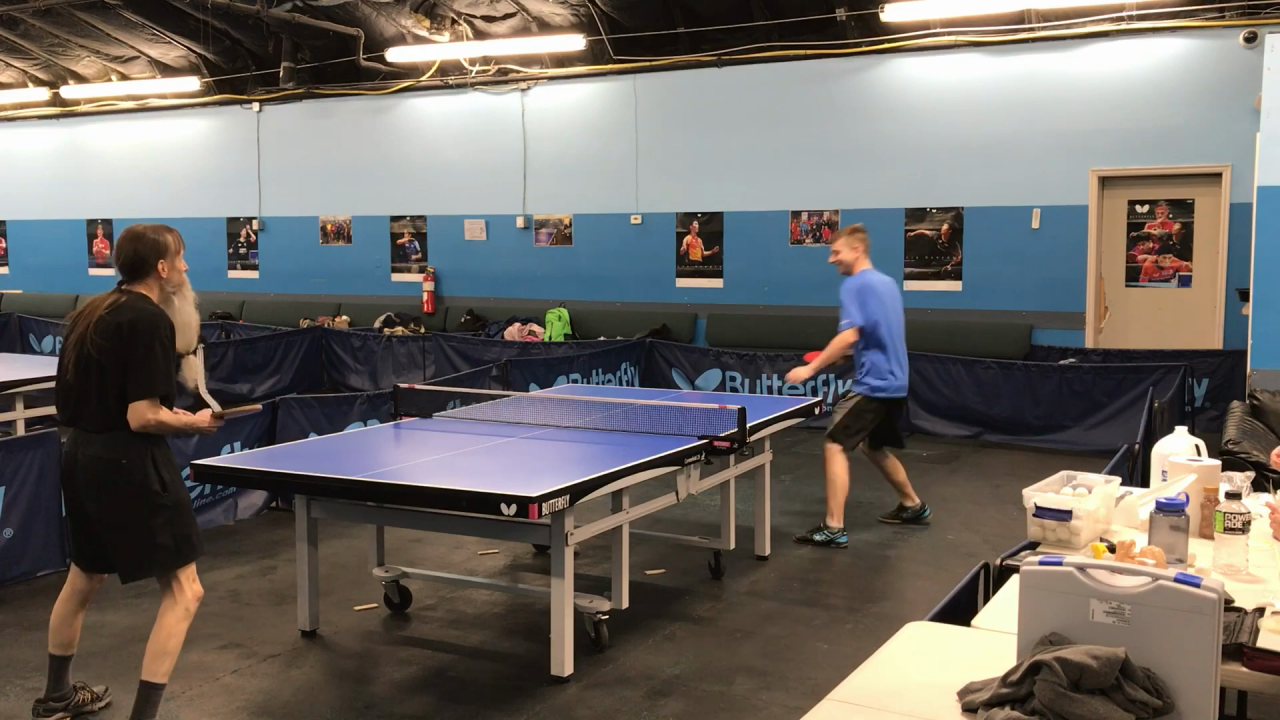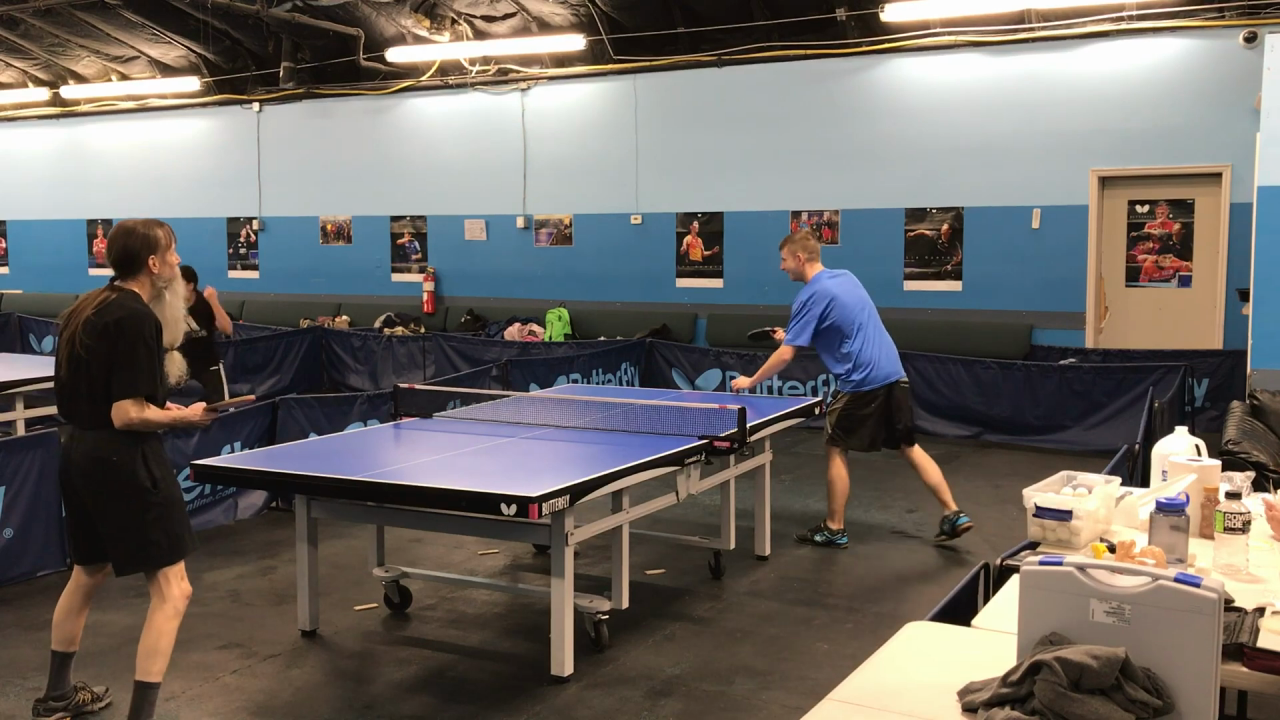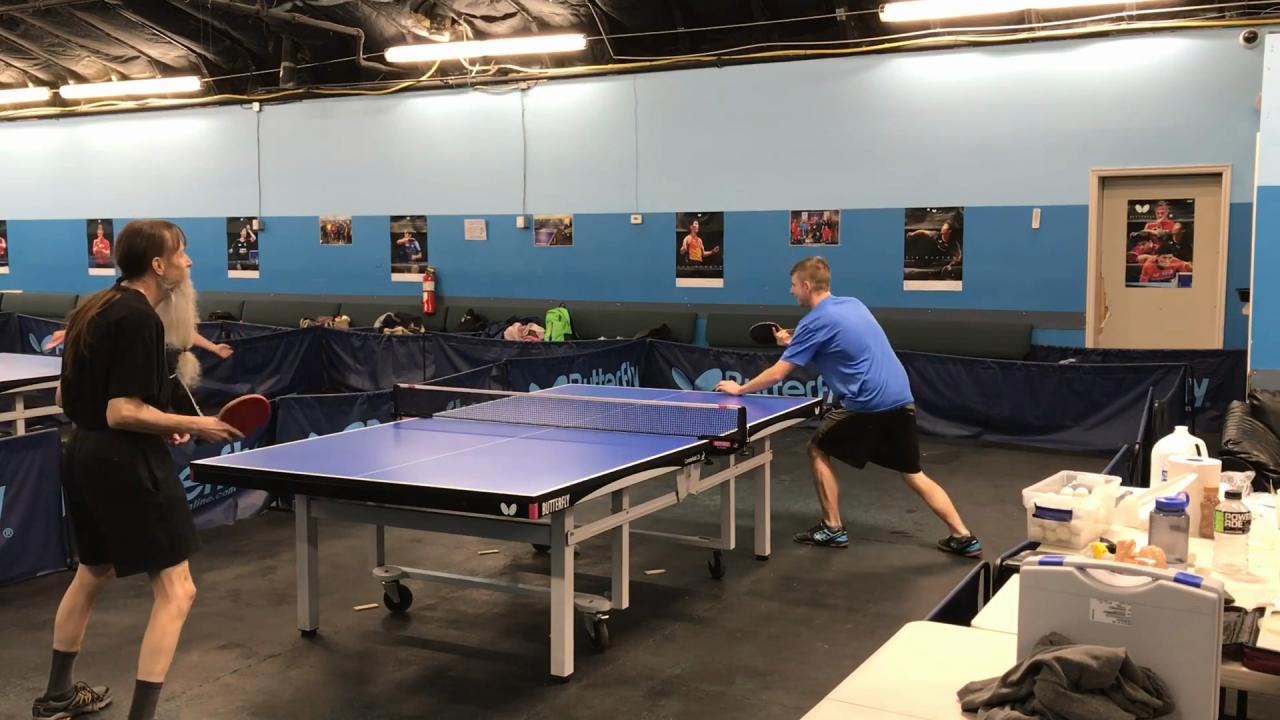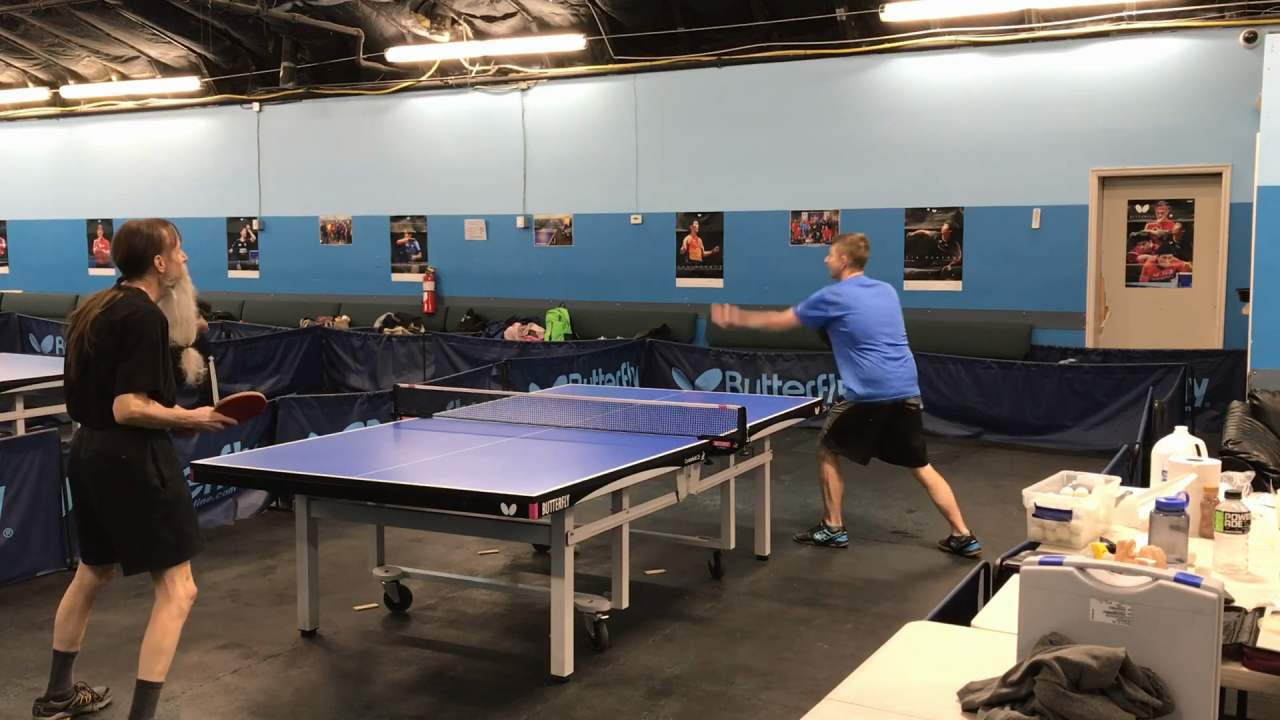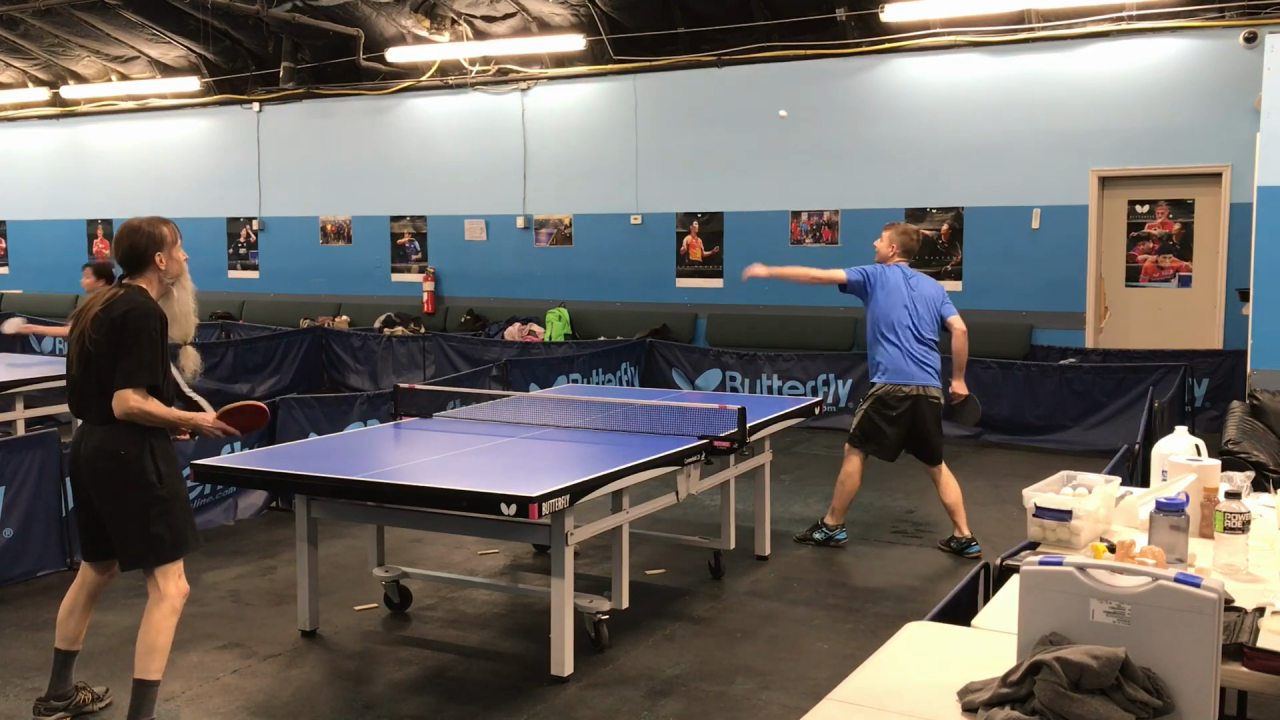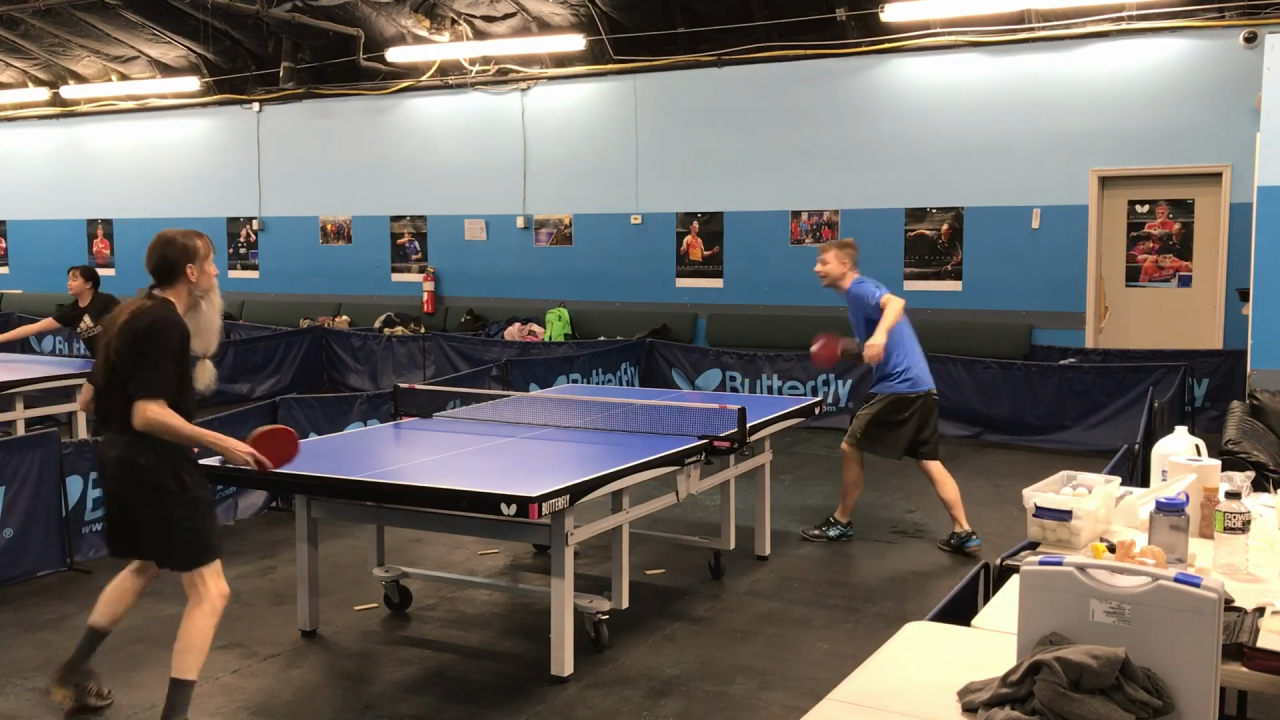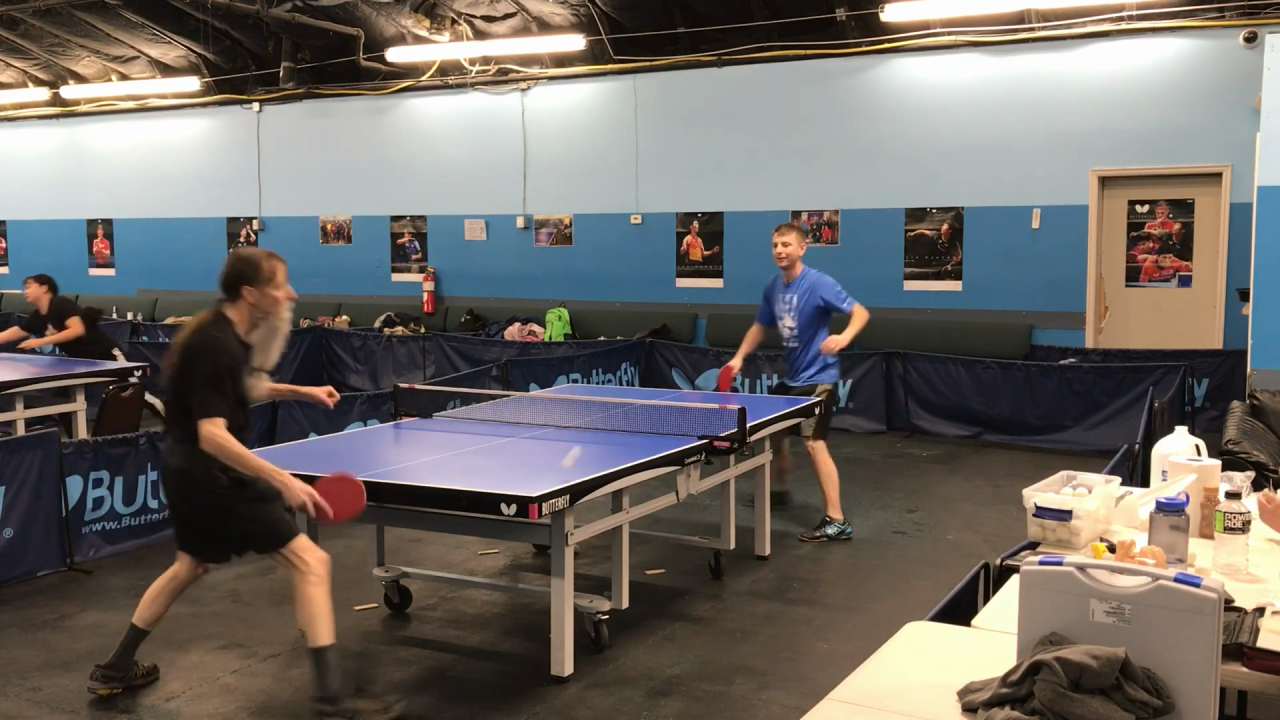
dt=0.5s
person 1, frame 1
left shoulder: (91, 314)
right shoulder: (149, 320)
left elbow: (71, 401)
right elbow: (143, 418)
right wrist: (195, 422)
left hip: (81, 457)
right hip: (129, 464)
left knee: (84, 576)
right knee: (183, 591)
person 1, frame 2
left shoulder: (86, 309)
right shoulder: (136, 319)
right elbow: (128, 415)
left wrist: (156, 406)
right wrist: (185, 416)
left hip: (81, 453)
right hip: (123, 460)
left knee: (88, 572)
right knee: (173, 591)
person 1, frame 3
left shoulder: (94, 309)
right shoulder: (138, 319)
left elbow: (66, 397)
right elbow: (123, 413)
right wrist: (195, 425)
left hip: (85, 454)
right hip: (126, 463)
left knee: (93, 572)
right knee: (176, 591)
person 1, frame 4
left shoulder: (95, 309)
right shoulder: (143, 317)
right elbow: (129, 409)
left wrist: (168, 411)
right wrist: (190, 419)
left hip: (90, 452)
right hip: (132, 459)
left knee: (94, 572)
right knee: (177, 590)
person 1, frame 5
left shoulder: (98, 306)
right shoulder: (144, 313)
right elbow: (128, 404)
left wrist: (167, 416)
right wrist: (192, 420)
left hip: (92, 448)
right hip: (130, 456)
left knee: (96, 570)
right knee: (169, 588)
person 1, frame 6
left shoulder: (132, 315)
right shoulder: (166, 326)
left elbow: (97, 398)
right elbow: (148, 416)
right wrist: (222, 444)
left hip: (121, 458)
right hip: (154, 465)
left knee: (146, 564)
right knee: (209, 592)
left ankle: (74, 675)
person 1, frame 7
left shoulder: (223, 331)
right shoulder: (217, 345)
right elbow: (213, 436)
left wrist: (302, 391)
right wrist: (282, 480)
left hip: (187, 468)
right hip: (210, 472)
left knee: (190, 563)
right knee: (311, 564)
left ankle: (116, 668)
person 2, frame 1
left shoulder: (855, 285)
right shoulder: (884, 282)
left elbow: (849, 336)
left wrist: (810, 369)
right wrist: (849, 355)
left hip: (874, 385)
right hip: (893, 383)
left knee: (834, 445)
right knee: (874, 447)
left ankle: (834, 528)
right ankle: (913, 505)
person 2, frame 2
left shoulder: (810, 296)
right shoulder: (846, 278)
left elbow: (785, 355)
left wrist: (750, 381)
right wrist: (793, 336)
left hip: (861, 381)
right hip: (893, 373)
left knee: (836, 451)
right knee: (910, 448)
left ankle: (834, 529)
right ankle: (953, 515)
person 2, frame 3
left shoulder: (815, 321)
right shoulder: (852, 304)
left elbow: (777, 374)
left wrist: (740, 388)
right wrist: (794, 342)
left hip: (868, 404)
right hip: (901, 399)
left knee: (819, 451)
right knee: (913, 474)
left ankle: (833, 528)
right ankle: (963, 536)
person 2, frame 4
left shoulder: (832, 297)
right shoulder: (888, 291)
left elbow: (780, 321)
left wrist: (738, 318)
left hip: (868, 395)
right hip: (908, 393)
left knee: (828, 452)
right knee: (921, 467)
left ankle: (833, 529)
right ankle: (963, 537)
person 2, frame 5
left shoulder: (876, 275)
right shoulder: (934, 287)
left elbow: (821, 276)
right elbow: (960, 330)
left wrist: (769, 271)
right wrist: (958, 378)
left hip: (891, 385)
right hip: (929, 387)
left knee: (854, 452)
right knee: (936, 465)
left ankle: (833, 526)
right ankle: (964, 537)
person 2, frame 6
left shoulder: (861, 290)
right shoulder: (853, 295)
left elbow: (894, 304)
left wrist: (878, 337)
right wrist: (850, 345)
left hip: (897, 387)
right hip: (921, 388)
left knee: (851, 449)
right knee: (929, 461)
left ankle: (841, 522)
right ankle: (963, 532)
person 2, frame 7
left shoulder: (818, 283)
right shoulder: (773, 286)
left elbow: (861, 313)
right elbow: (760, 325)
left wrist: (844, 337)
right wrist: (739, 357)
left hip: (817, 377)
right hip: (791, 377)
left knee: (813, 443)
left ankle: (836, 520)
right ankle: (782, 489)
